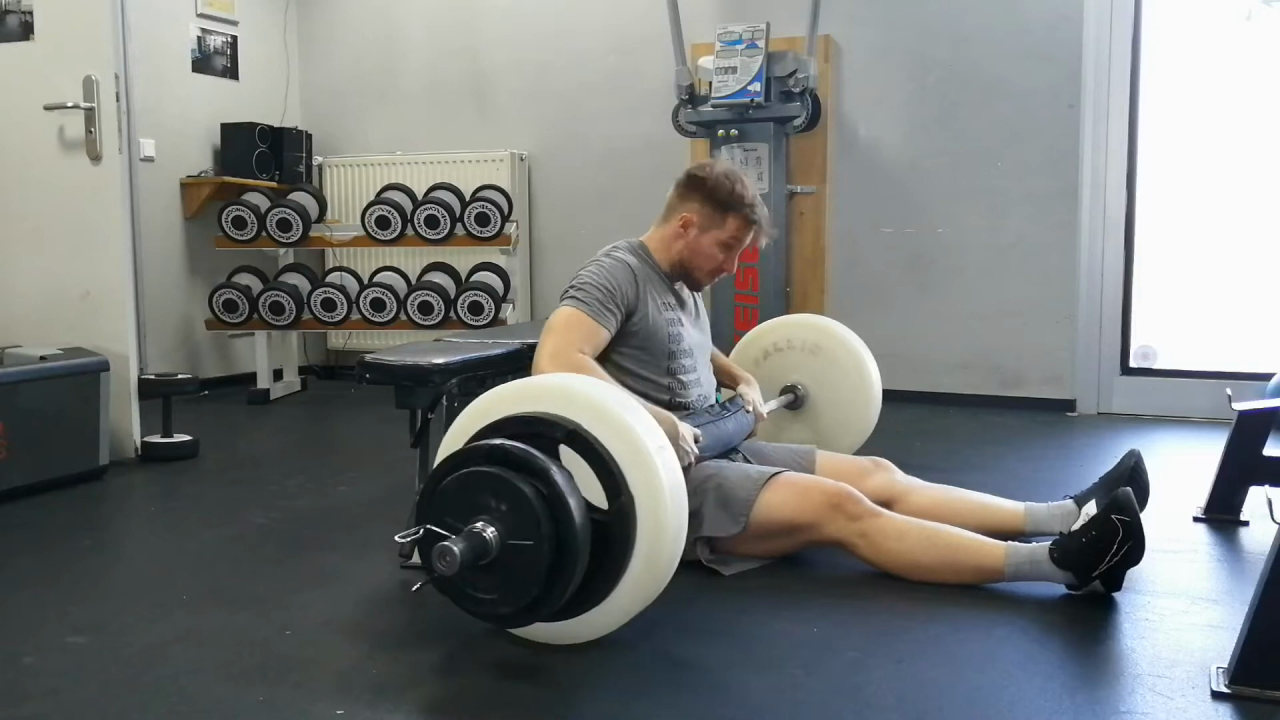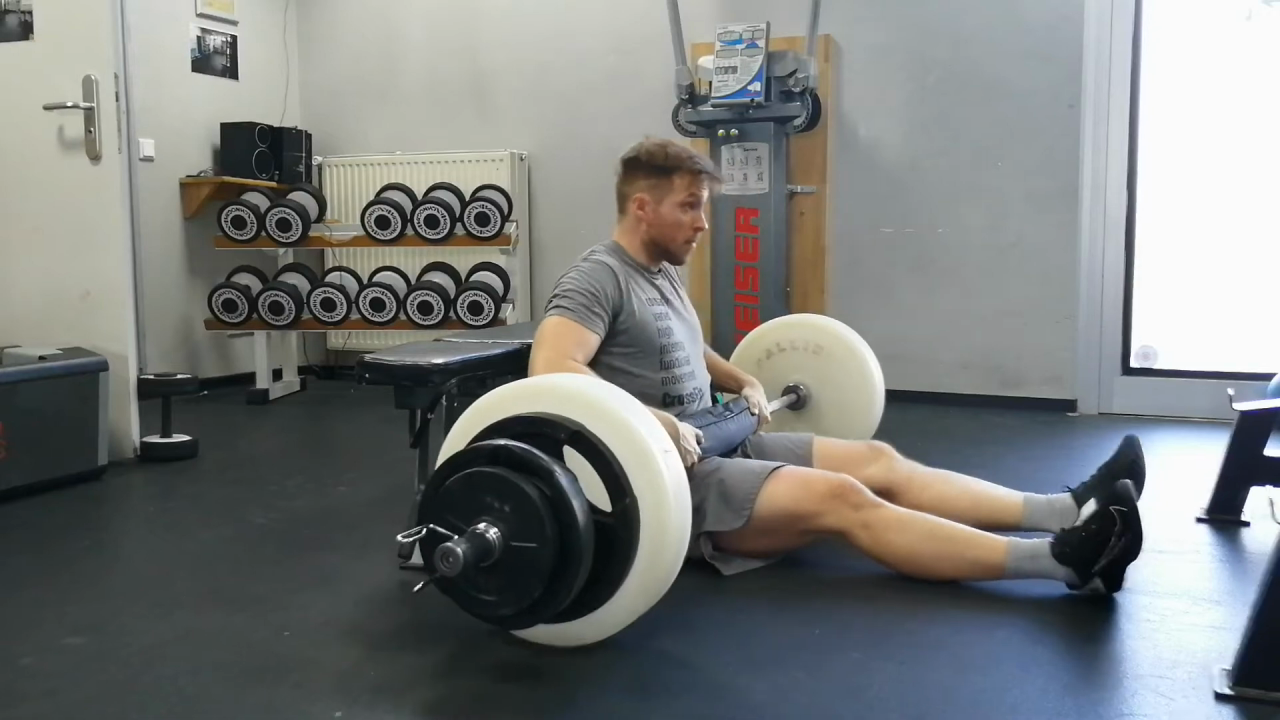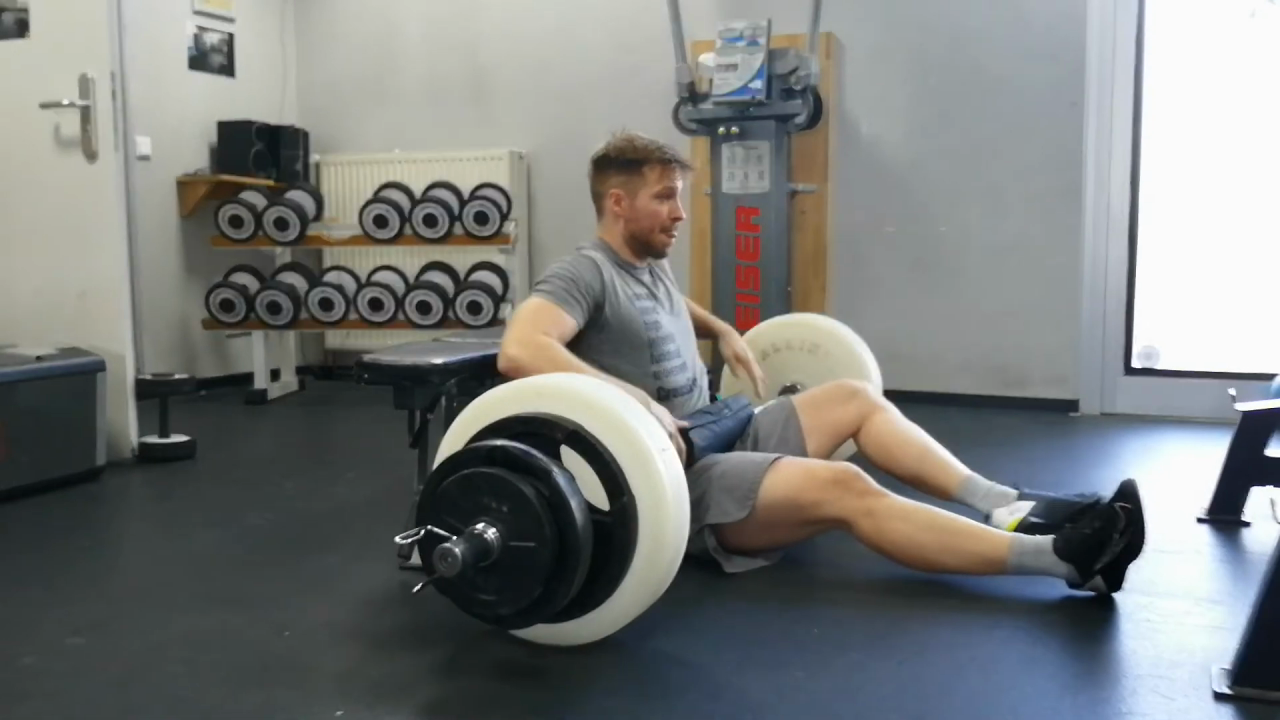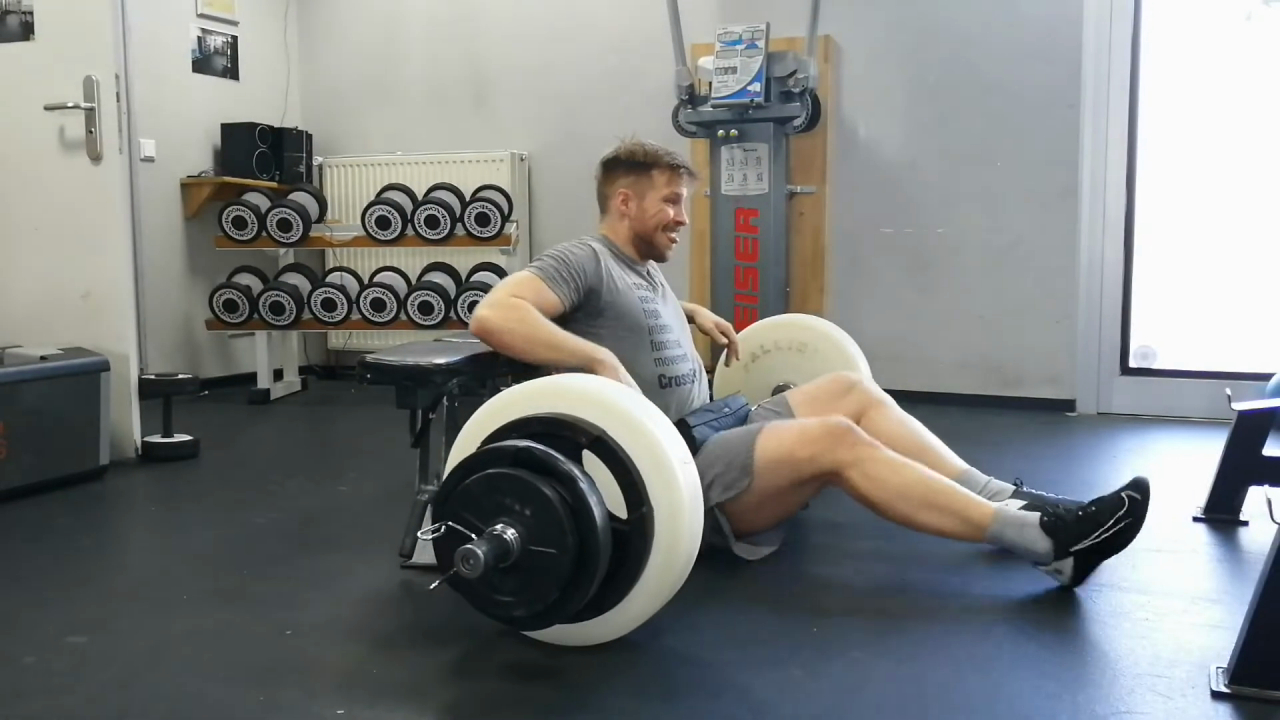
dt=0.5s
person 1, frame 1
left shoulder: (677, 279)
right shoulder: (616, 276)
right elbow: (553, 363)
left wrist: (741, 378)
right wrist: (656, 424)
left hip: (715, 454)
left knee: (877, 476)
right knee: (840, 509)
left ankle: (1067, 516)
right ankle: (1061, 562)
person 1, frame 2
left shoulder: (659, 271)
right shoulder: (597, 279)
right elbow: (549, 372)
left wrist: (743, 381)
right wrist: (656, 426)
left hip: (715, 451)
left knee: (877, 461)
right knee: (841, 500)
left ankle: (1066, 511)
right ankle: (1063, 561)
person 1, frame 3
left shoulder: (648, 265)
right shoulder: (582, 275)
right elbow: (518, 352)
left wrist: (720, 329)
right wrist: (630, 401)
left hip: (716, 443)
left knee: (853, 398)
right knee: (843, 489)
left ankle: (1005, 507)
right ankle: (1065, 560)
person 1, frame 4
left shoulder: (639, 266)
right shoulder: (580, 261)
right elbow: (491, 317)
left wrist: (691, 311)
right wrist: (599, 361)
left hip: (708, 441)
left knee: (852, 391)
right knee: (837, 441)
left ankle: (1004, 500)
right ankle: (1046, 541)
